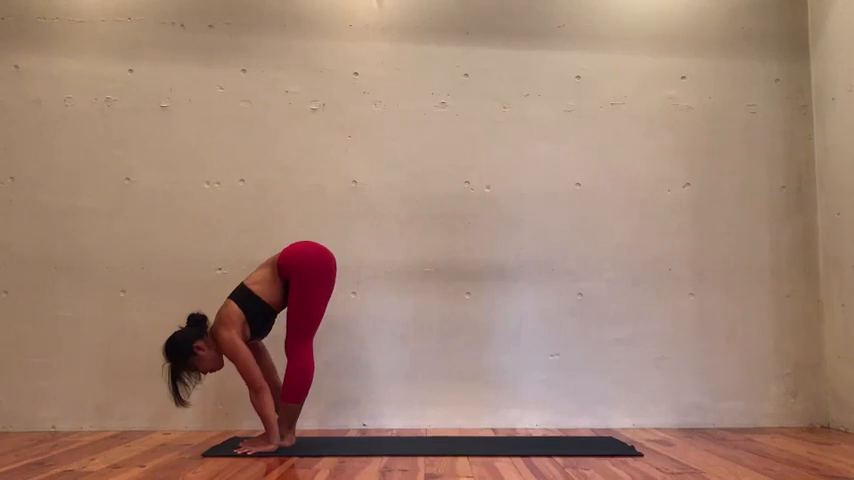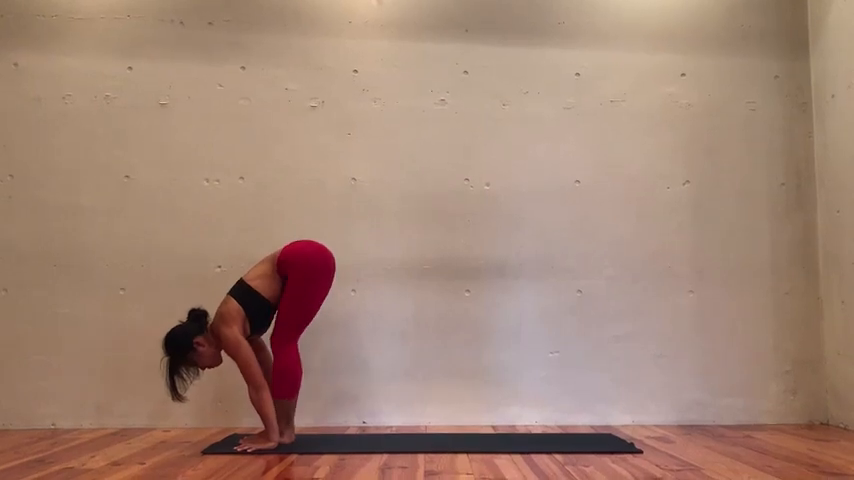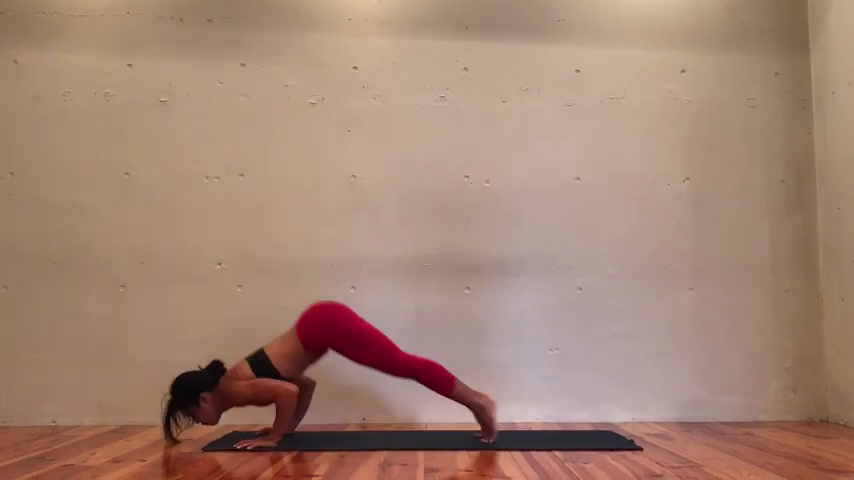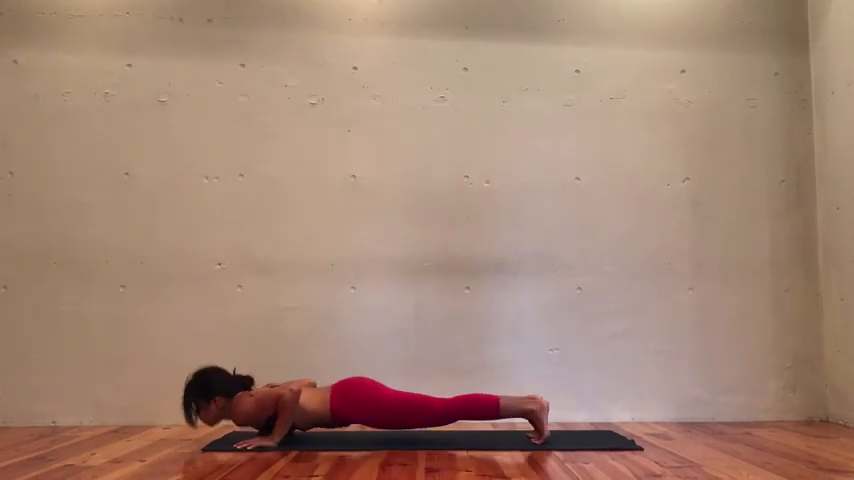
dt=1s
person 1, frame 1
left shoulder: (225, 336)
right shoulder: (237, 332)
left elbow: (259, 388)
right elbow: (269, 381)
left wrist: (273, 439)
right wrist: (275, 431)
left hip: (307, 263)
right hip: (302, 263)
left knee: (298, 351)
right knee: (298, 351)
left ankle: (285, 434)
right ankle: (285, 432)
person 1, frame 2
left shoulder: (227, 331)
right shoulder: (237, 328)
left elbow: (258, 385)
right elbow: (264, 377)
left wrist: (272, 437)
right wrist: (273, 430)
left hip: (307, 261)
right hip: (304, 260)
left knee: (282, 345)
right knee: (283, 345)
left ankle: (284, 430)
right ankle: (284, 428)
person 1, frame 3
left shoulder: (231, 390)
right shoulder: (234, 382)
left elbow: (289, 392)
right elbow: (305, 386)
left wrist: (276, 436)
right wrist: (285, 429)
left hip: (324, 323)
right hip: (323, 321)
left knee: (401, 363)
right knee: (400, 365)
left ankle: (479, 402)
right ankle: (477, 403)
person 1, frame 4
left shoulder: (242, 409)
right shoulder: (247, 395)
left elbow: (290, 395)
left wrist: (273, 436)
right wrist: (282, 427)
left hip: (354, 401)
right hip: (351, 393)
left knee: (445, 409)
right knee: (443, 410)
left ankle: (527, 407)
right ankle: (524, 404)
